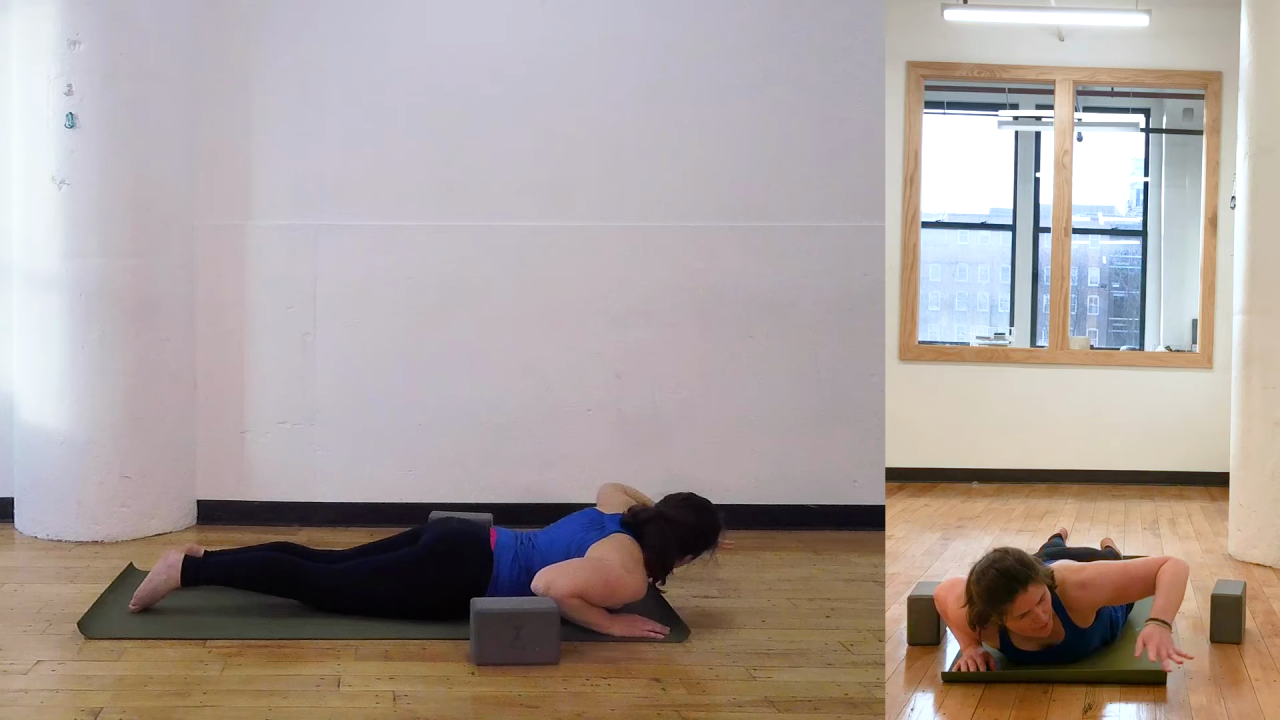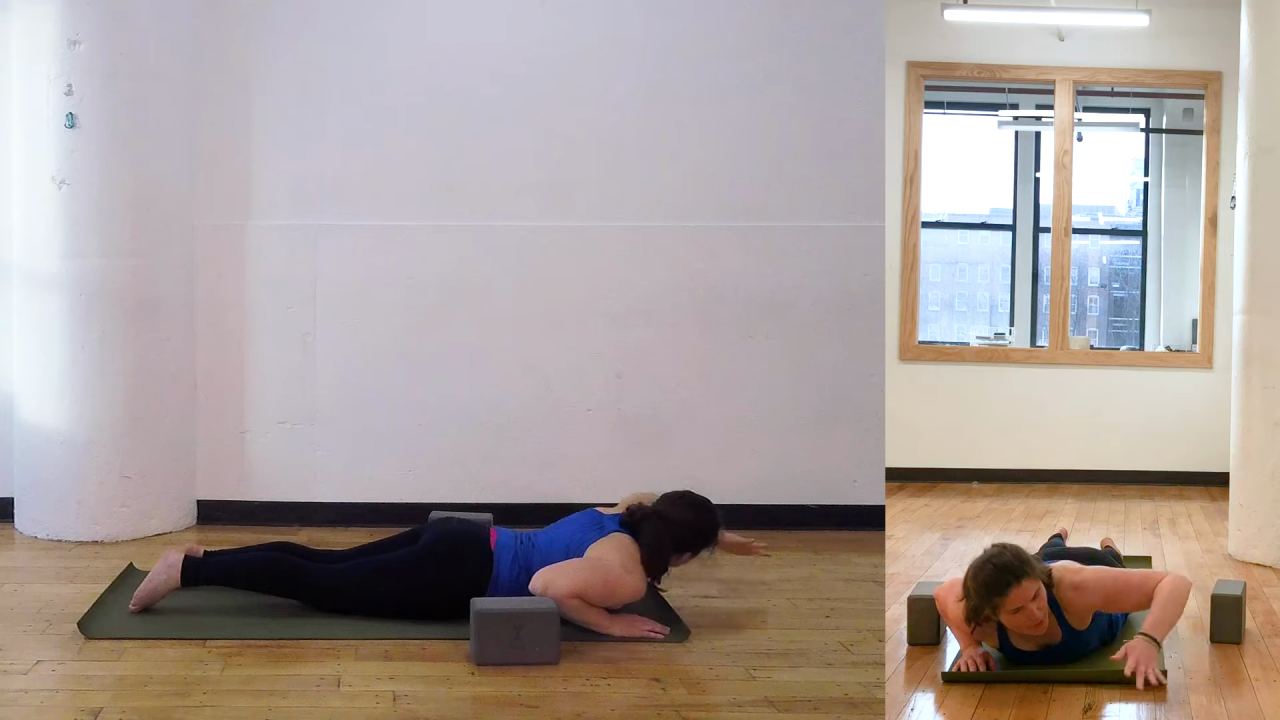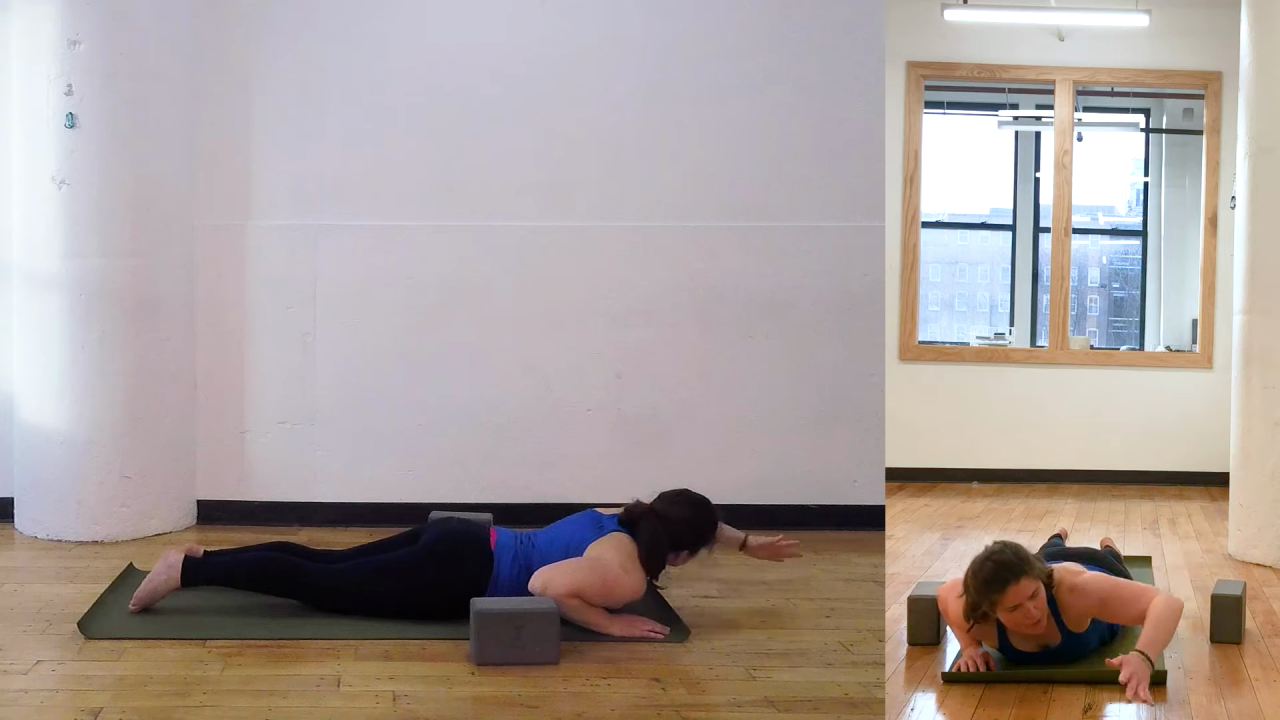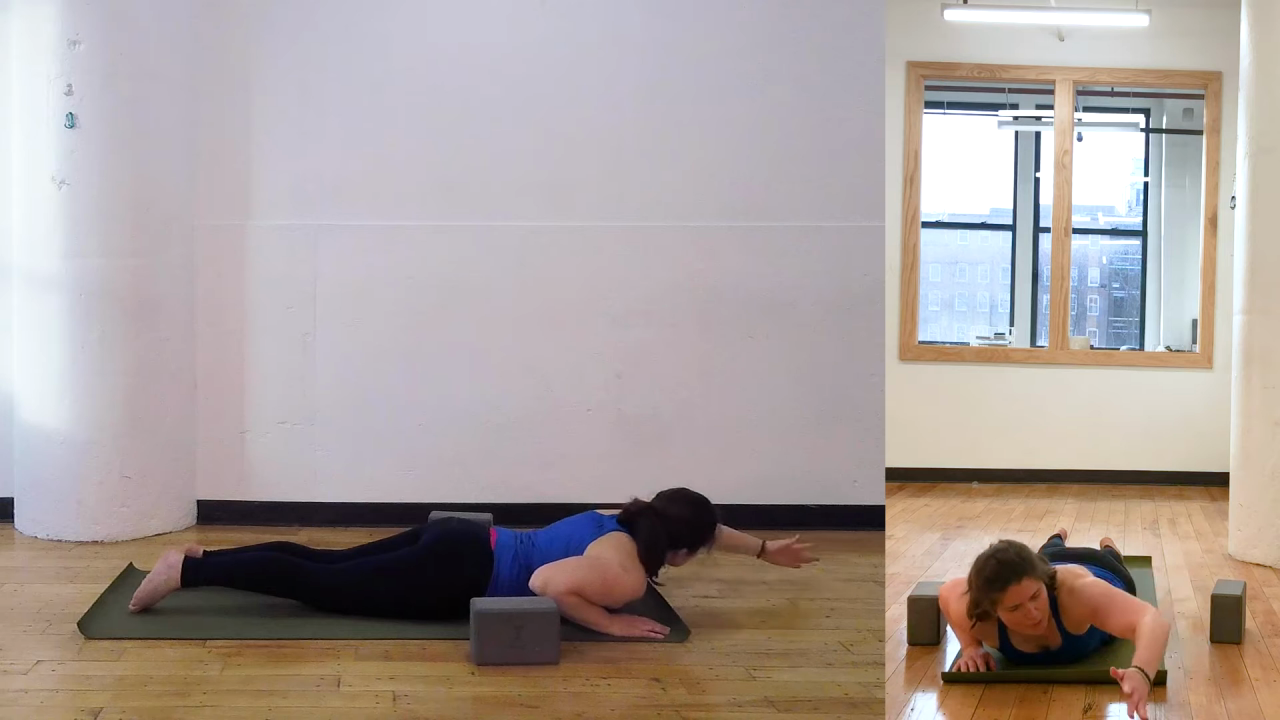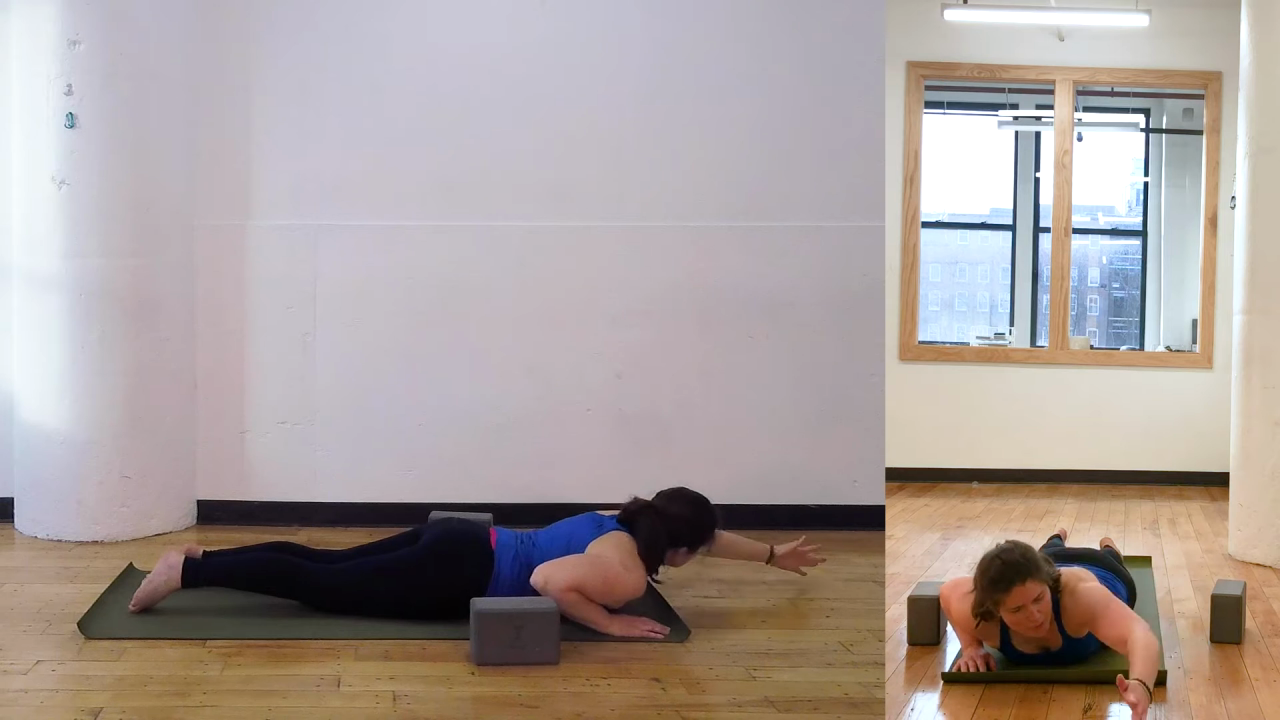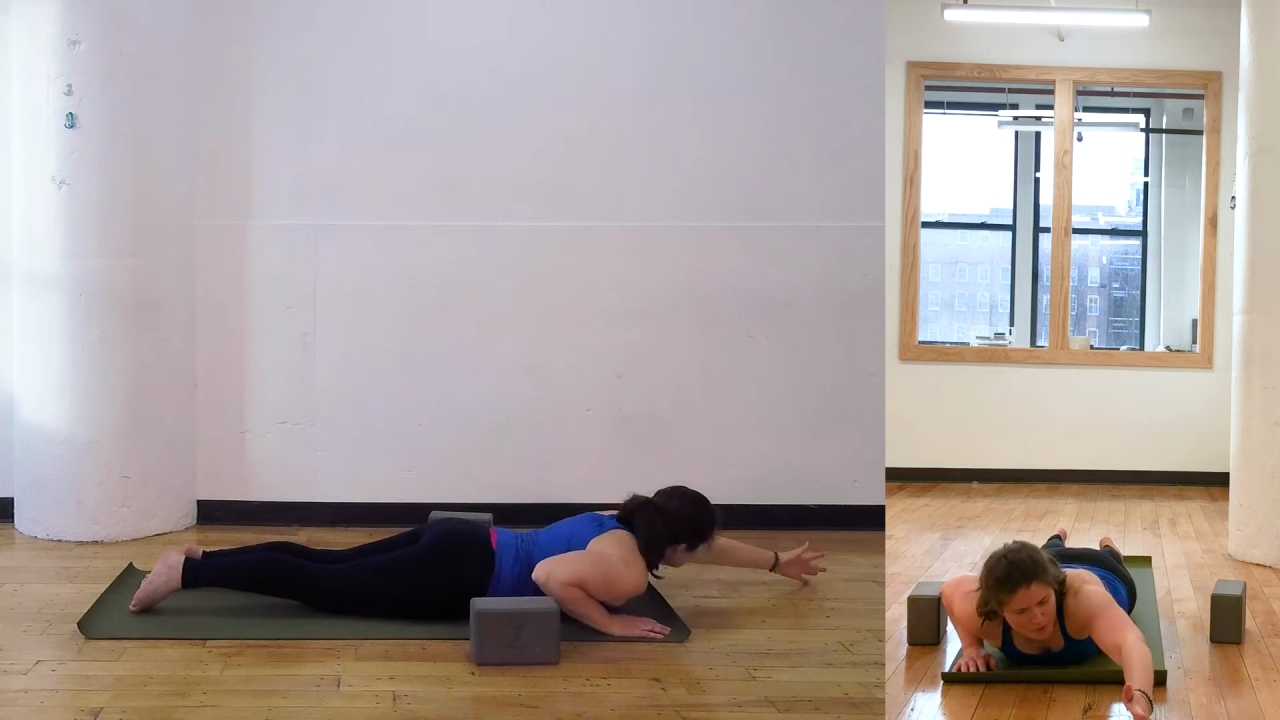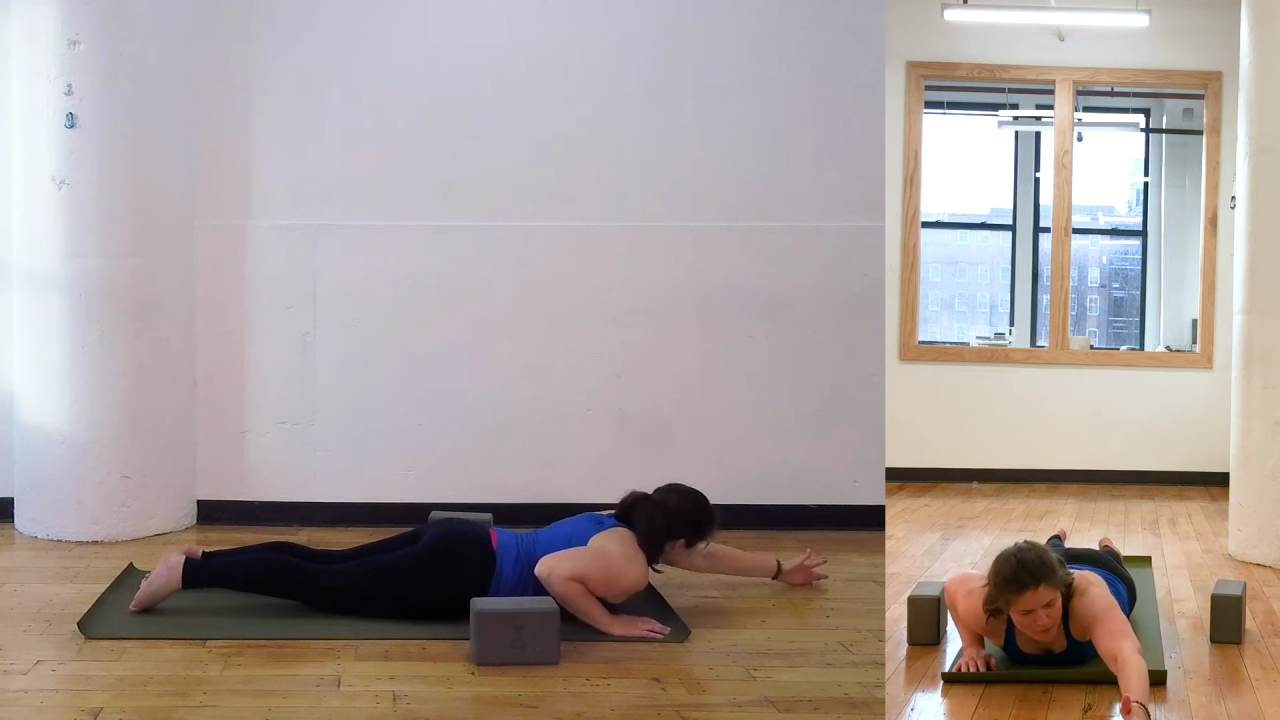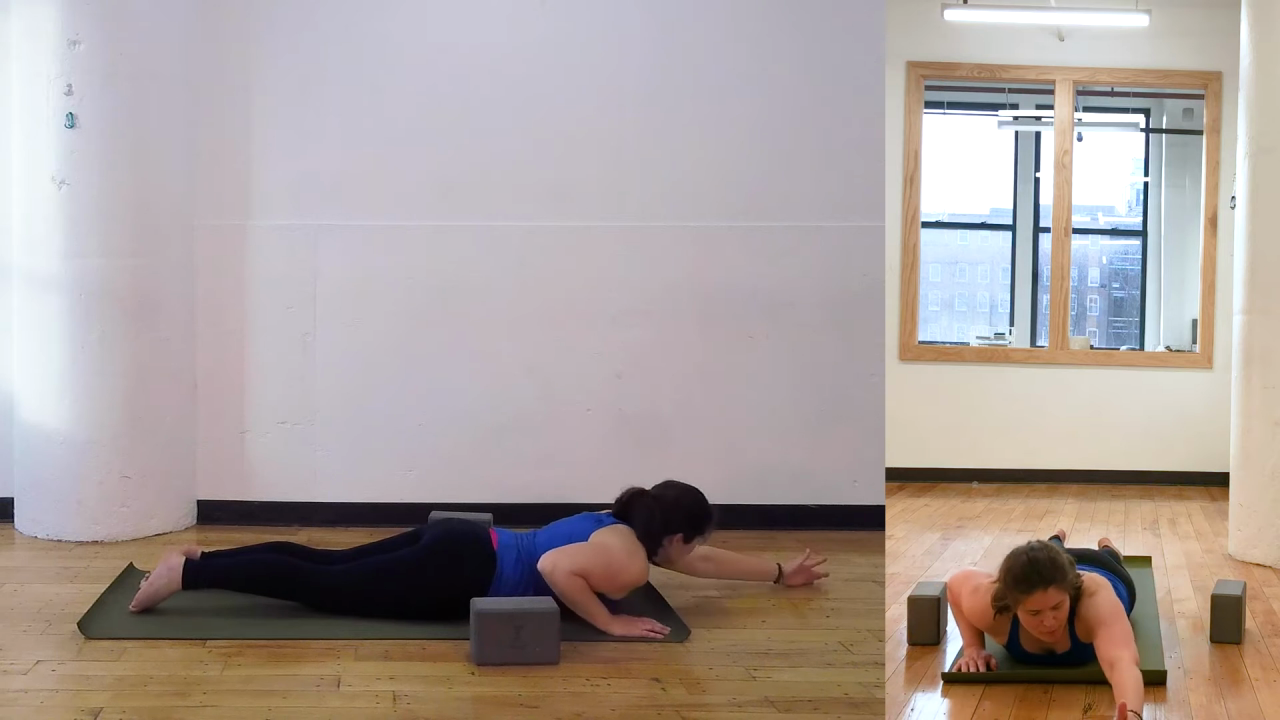
dt=0.1s
person 1, frame 1
left shoulder: (627, 516)
right shoulder: (628, 580)
left elbow: (616, 486)
right elbow: (545, 585)
left wrist: (687, 531)
right wrist: (608, 625)
left hip: (459, 543)
right hip: (454, 579)
left knee: (319, 563)
right knee: (319, 586)
left ankle: (196, 559)
right ankle: (184, 573)
person 1, frame 2
left shoulder: (632, 514)
right shoulder: (629, 576)
left elbow: (648, 497)
right elbow: (548, 585)
left wrist: (718, 536)
right wrist: (614, 626)
left hip: (462, 542)
right hip: (458, 576)
left knee: (323, 563)
right knee: (320, 585)
left ankle: (198, 557)
right ankle: (189, 574)
person 1, frame 3
left shoulder: (629, 519)
right shoulder: (628, 578)
left elbow: (683, 517)
right elbow: (545, 584)
left wrist: (749, 542)
right wrist: (610, 624)
left hip: (461, 542)
right hip: (457, 574)
left knee: (322, 562)
right knee: (320, 585)
left ankle: (199, 558)
right ankle: (188, 571)
person 1, frame 4
left shoulder: (630, 519)
right shoulder: (627, 576)
left elbow: (688, 519)
right elbow: (547, 583)
left wrist: (762, 548)
right wrist: (611, 625)
left hip: (461, 543)
right hip: (457, 575)
left knee: (322, 564)
right knee: (320, 585)
left ankle: (198, 559)
right ankle: (189, 572)
person 1, frame 5
left shoulder: (630, 522)
right shoulder: (628, 576)
left elbow: (695, 535)
right elbow: (549, 580)
left wrist: (771, 553)
right wrist: (610, 624)
left hip: (460, 543)
right hip: (460, 572)
left knee: (322, 562)
right knee: (318, 586)
left ankle: (199, 558)
right ankle: (187, 573)
person 1, frame 6
left shoulder: (630, 521)
right shoulder: (629, 573)
left elbow: (697, 539)
right elbow: (551, 577)
left wrist: (775, 562)
right wrist: (610, 624)
left hip: (459, 542)
right hip: (460, 574)
left knee: (322, 563)
right knee: (319, 586)
left ankle: (198, 558)
right ankle: (189, 574)
person 1, frame 7
left shoulder: (626, 524)
right shoulder: (629, 568)
left elbow: (700, 555)
right elbow: (553, 572)
left wrist: (779, 569)
right wrist: (609, 622)
left hip: (458, 545)
right hip: (460, 574)
left knee: (323, 562)
right knee: (319, 585)
left ankle: (198, 559)
right ankle: (187, 573)
person 1, frame 8
left shoulder: (624, 523)
right shoulder: (630, 563)
left elbow: (700, 559)
right elbow: (555, 568)
left wrist: (780, 572)
right wrist: (609, 622)
left hip: (458, 544)
right hip: (460, 575)
left knee: (322, 563)
right knee: (318, 587)
left ankle: (197, 559)
right ankle: (188, 575)
person 2, frame 1
left shoulder: (1078, 585)
right shoulder: (976, 613)
left elbow: (1173, 566)
right elbow: (943, 593)
left wrist: (1159, 623)
right wrist: (969, 645)
left hip: (1101, 608)
left ankle: (1109, 553)
right ankle: (1059, 539)
person 2, frame 2
left shoulder: (1074, 587)
right shoulder: (972, 613)
left elbow: (1174, 582)
right elbow: (944, 594)
left wrist: (1149, 639)
right wrist: (969, 645)
left ankle: (1109, 548)
right ankle: (1059, 539)
person 2, frame 3
left shoulder: (1076, 586)
right shoulder: (975, 615)
left elbow: (1167, 603)
right elbow: (946, 594)
left wrist: (1143, 656)
right wrist: (970, 645)
left ankle: (1108, 552)
right ankle: (1059, 541)
person 2, frame 4
left shoulder: (1075, 591)
right shoulder: (976, 617)
left elbow: (1152, 621)
right elbow: (948, 593)
left wrist: (1140, 673)
right wrist: (970, 646)
left ankle: (1109, 548)
right ankle: (1059, 538)
person 2, frame 5
left shoulder: (1079, 592)
right shoulder: (976, 612)
left elbow: (1139, 635)
right elbow: (949, 591)
left wrist: (1139, 686)
right wrist: (970, 647)
left ankle: (1109, 548)
right ankle: (1058, 539)
person 2, frame 6
left shoulder: (1081, 595)
right shoulder: (978, 612)
left elbow: (1133, 644)
right elbow: (950, 589)
left wrist: (1140, 699)
right wrist: (971, 647)
left ankle: (1108, 549)
right ankle: (1058, 539)
person 2, frame 7
left shoulder: (1088, 594)
right shoulder: (986, 608)
left elbow: (1126, 653)
right elbow: (953, 586)
right wrist: (971, 646)
left ankle: (1107, 547)
right ankle: (1057, 541)
person 2, frame 8
left shoulder: (1093, 597)
right shoulder: (986, 607)
left elbow: (1124, 662)
right elbow: (957, 583)
right wrist: (972, 647)
left ankle: (1107, 548)
right ankle: (1057, 541)
